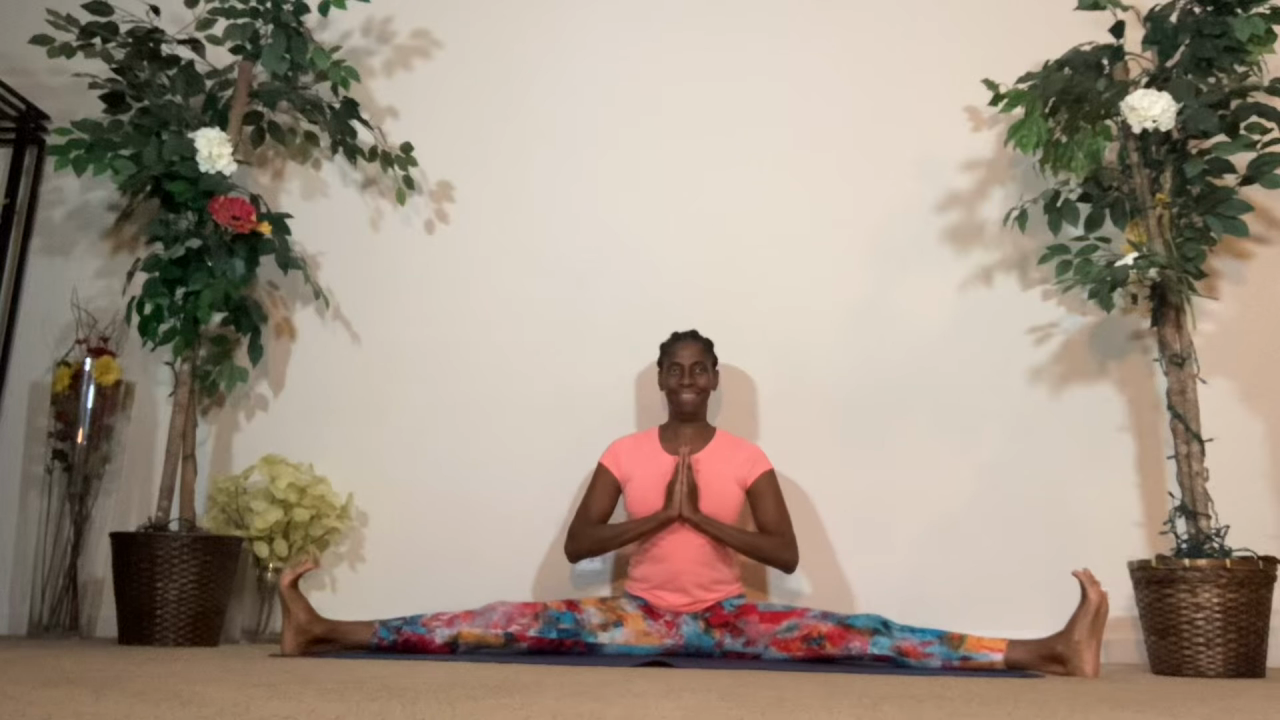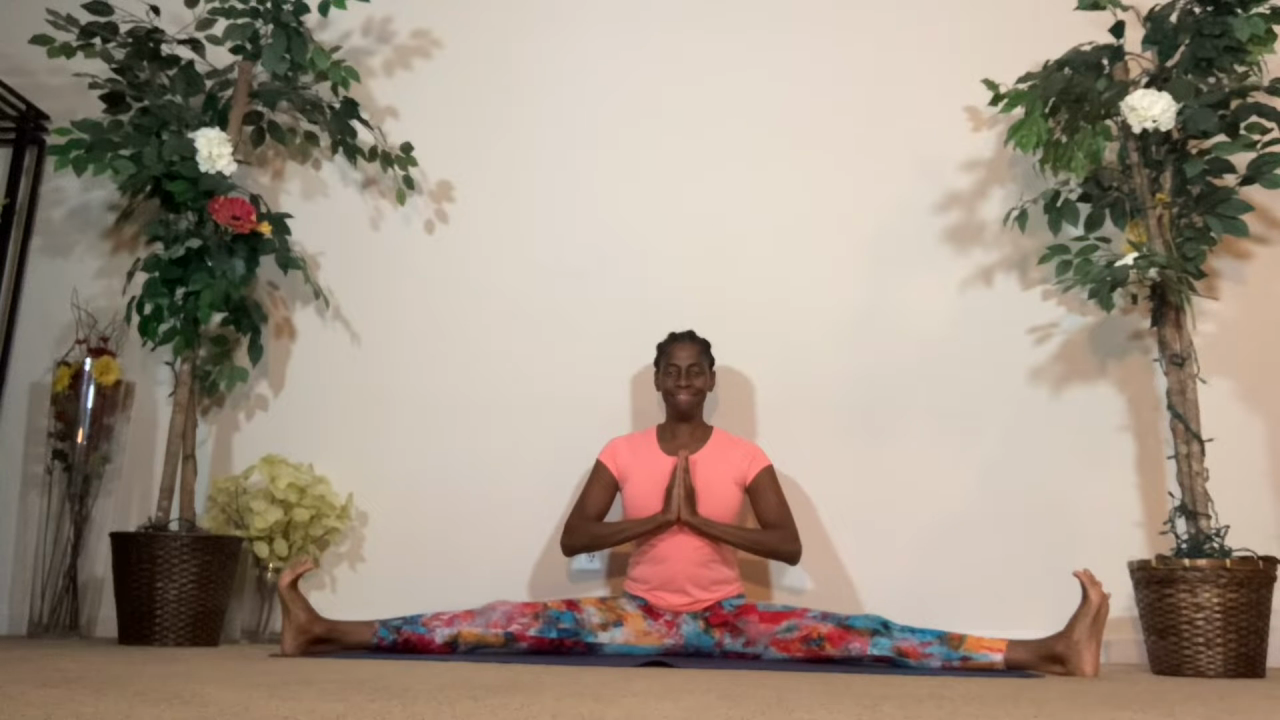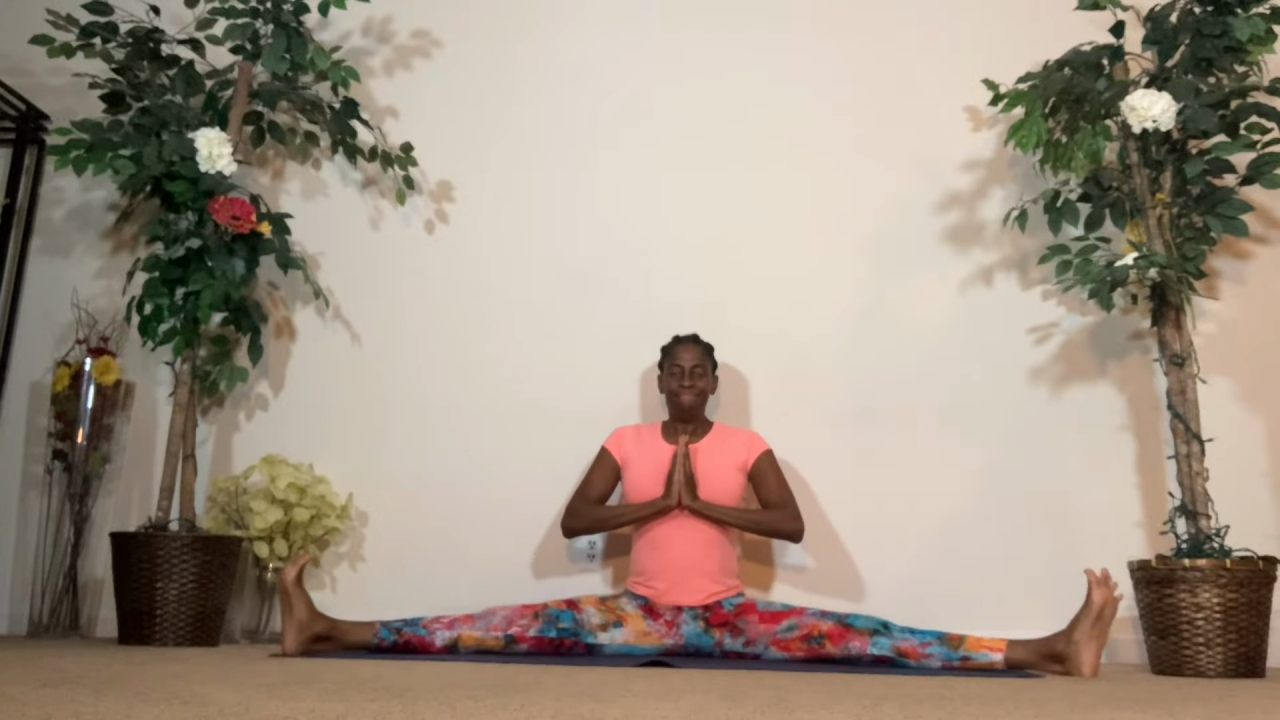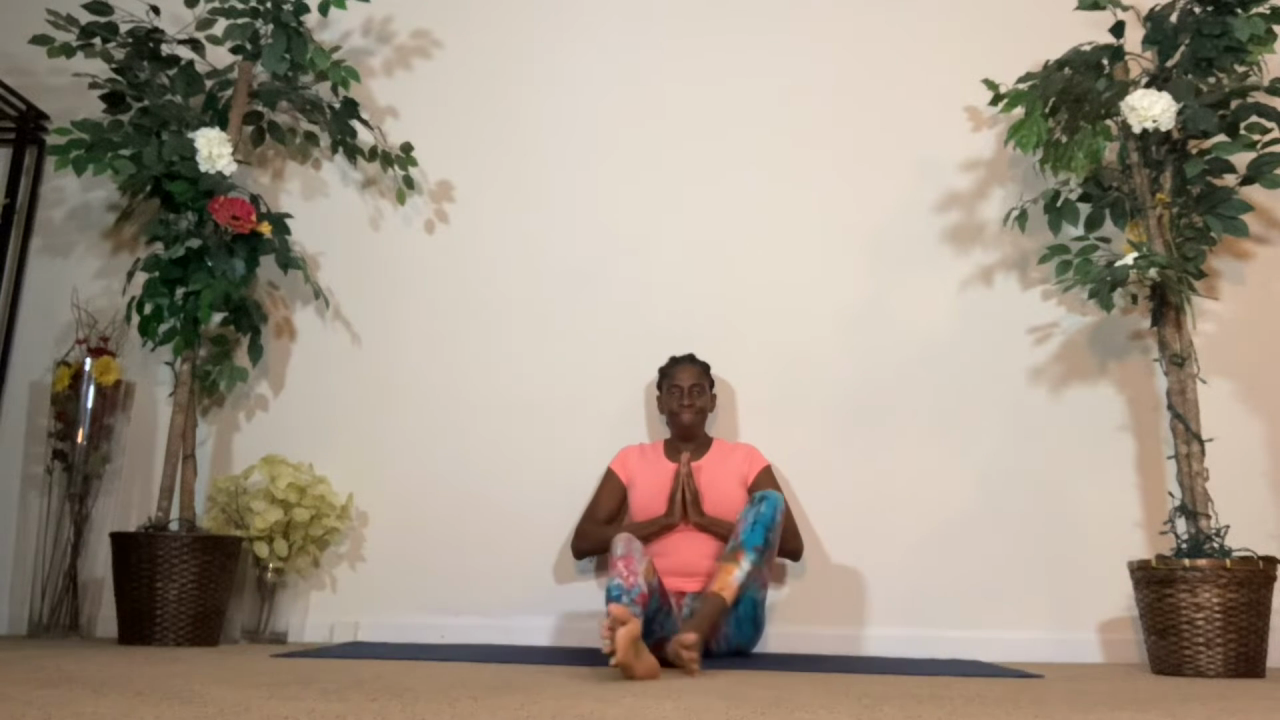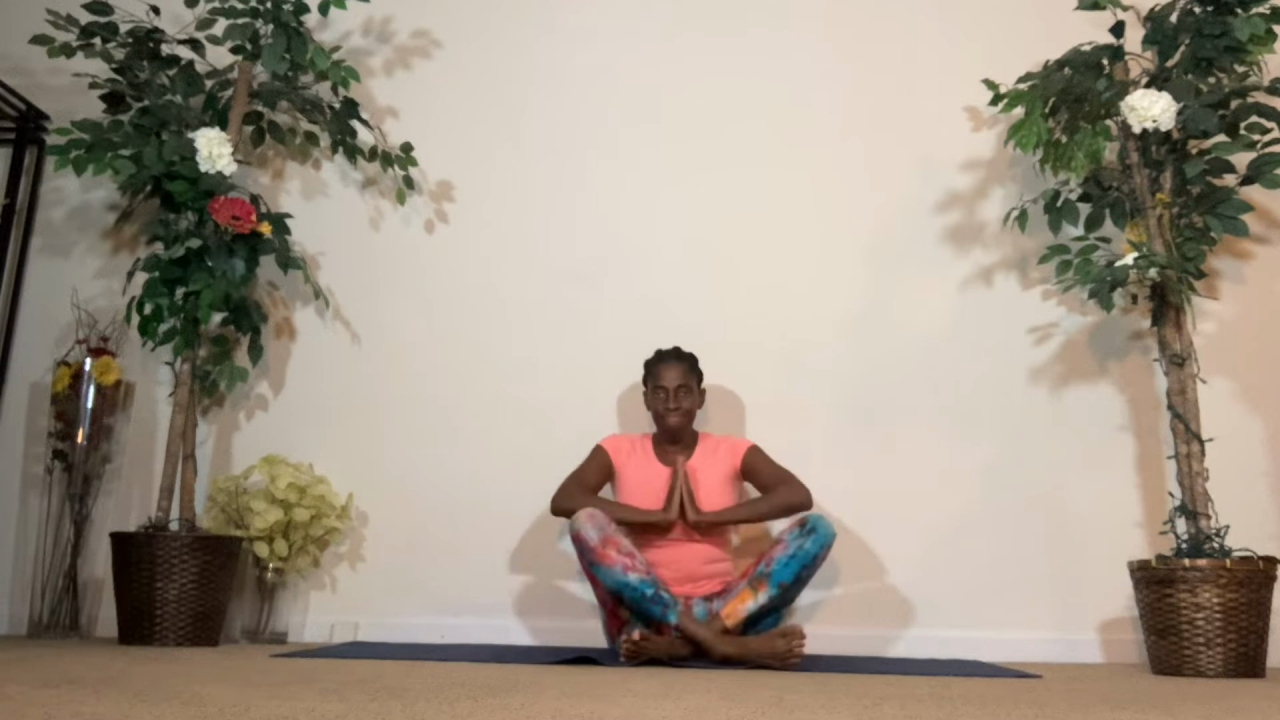
dt=1s
person 1, frame 1
left shoulder: (746, 458)
right shoulder: (623, 454)
left elbow: (786, 553)
right elbow: (577, 543)
left wrist: (701, 517)
right wrist: (658, 516)
left hip: (728, 620)
right hip: (637, 618)
left knee: (856, 637)
right knee: (513, 623)
left ankle: (1048, 652)
right ankle: (324, 631)
person 1, frame 2
left shoulder: (744, 456)
right shoulder: (621, 452)
left elbow: (788, 545)
right elbow: (573, 538)
left wrist: (701, 519)
right wrist: (657, 517)
left hip: (728, 618)
right hip: (637, 617)
left knee: (854, 636)
right knee: (512, 624)
left ankle: (1049, 651)
right ankle: (324, 630)
person 1, frame 3
left shoulder: (745, 445)
right shoulder: (625, 442)
left elbow: (792, 524)
right elbow: (572, 520)
left wrist: (702, 503)
right wrist: (656, 501)
left hip: (727, 616)
right hip: (639, 614)
left knee: (857, 636)
right knee: (513, 625)
left ankle: (1050, 651)
right ankle: (327, 630)
person 1, frame 4
left shoulder: (745, 458)
right shoulder: (631, 460)
left elbow: (794, 546)
right elbow: (581, 542)
left wrist: (704, 518)
right wrist: (665, 520)
left hip: (726, 622)
right hip: (656, 614)
left knee: (769, 499)
right knee: (625, 545)
left ankle: (690, 634)
right ankle: (631, 642)
person 1, frame 5
left shoulder: (732, 452)
right shoulder: (619, 450)
left elbow: (799, 496)
right elbow: (562, 501)
left wrist: (701, 516)
right wrist: (663, 516)
left hip: (719, 612)
right hip: (645, 619)
left knee: (817, 529)
right knee: (587, 524)
left ankle: (682, 644)
right ankle: (718, 642)
